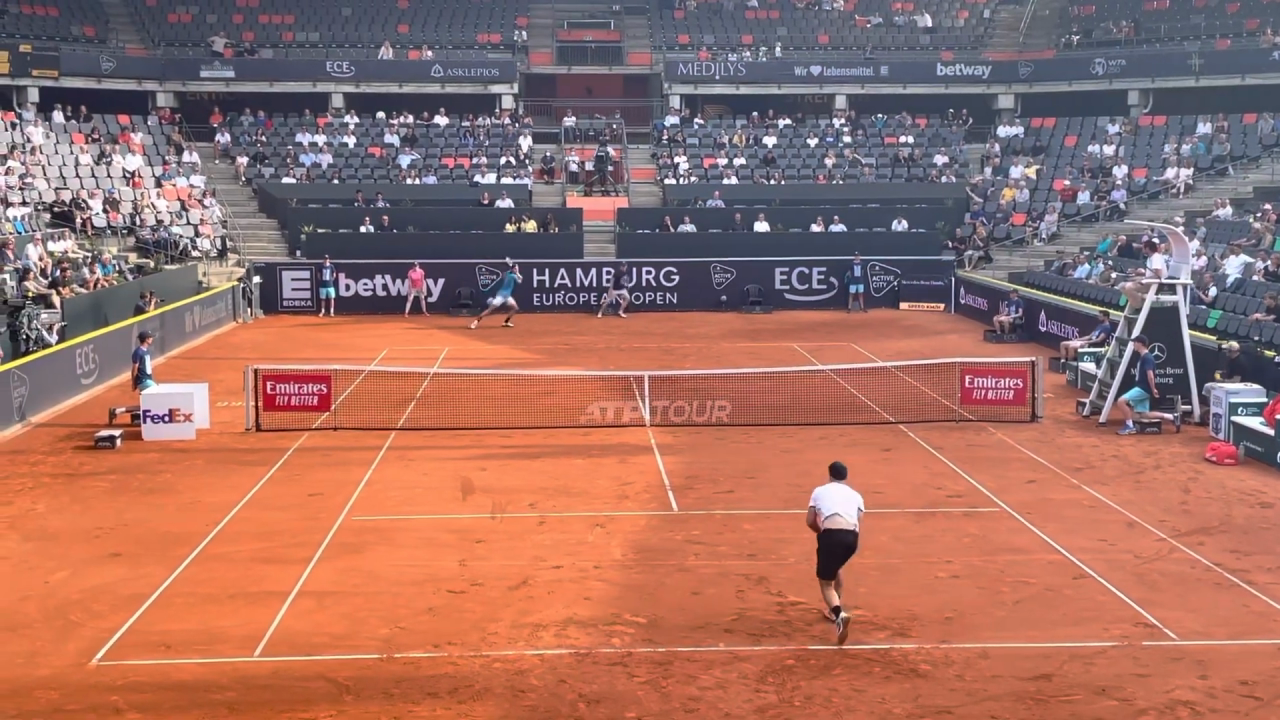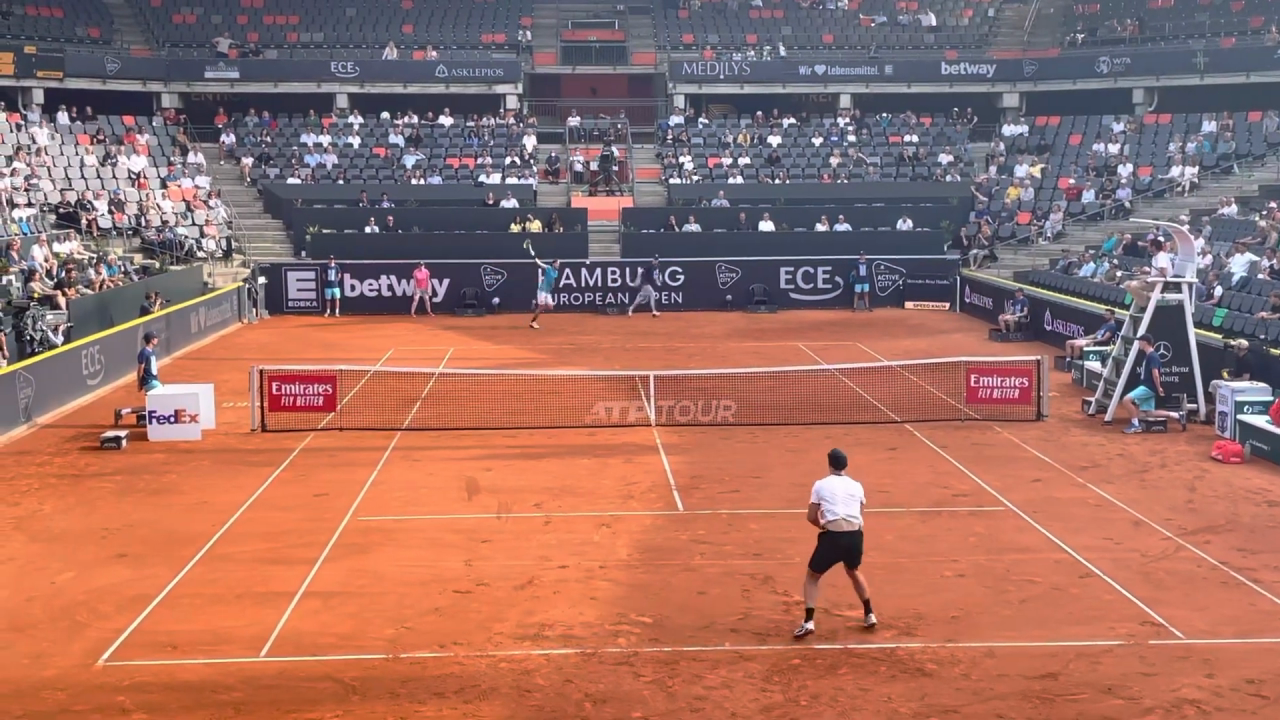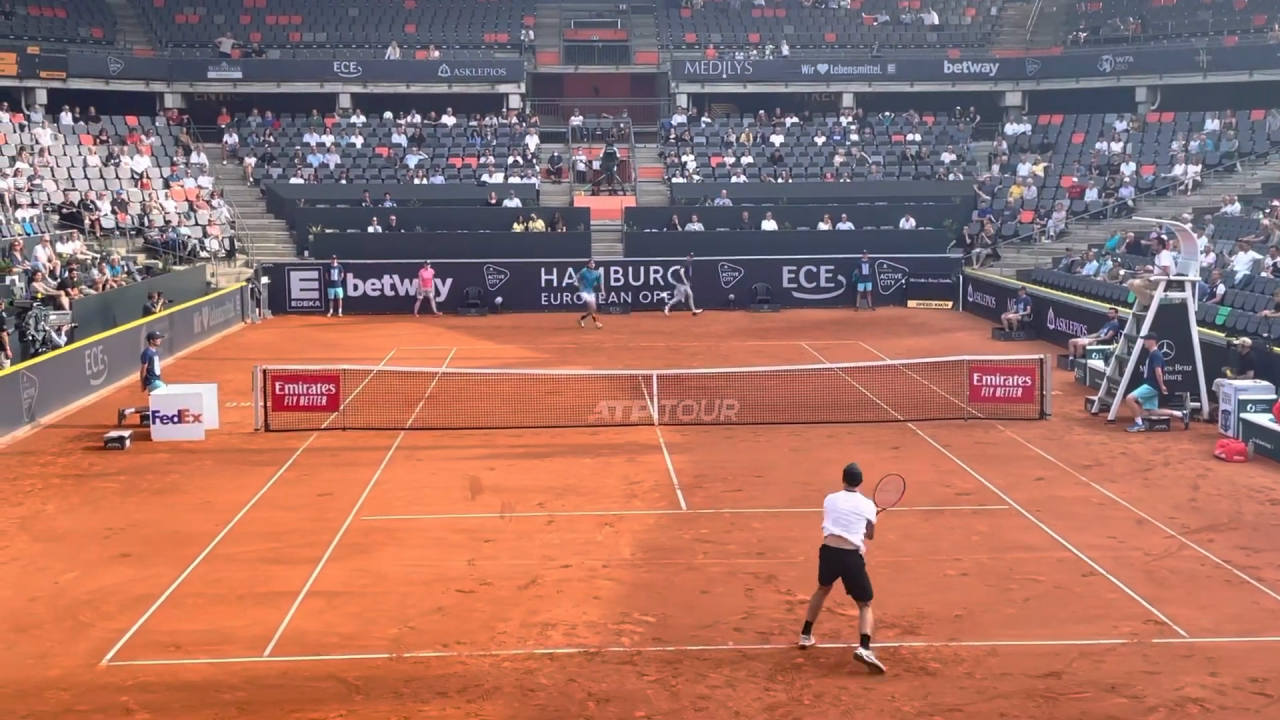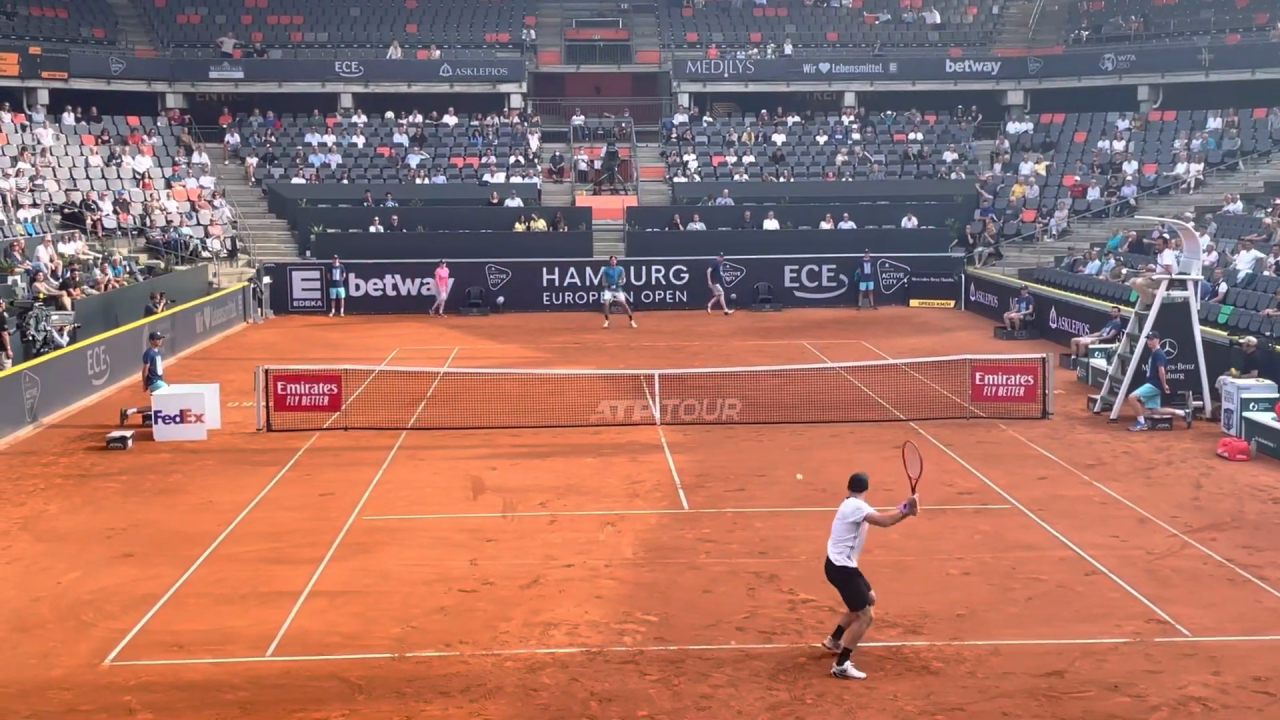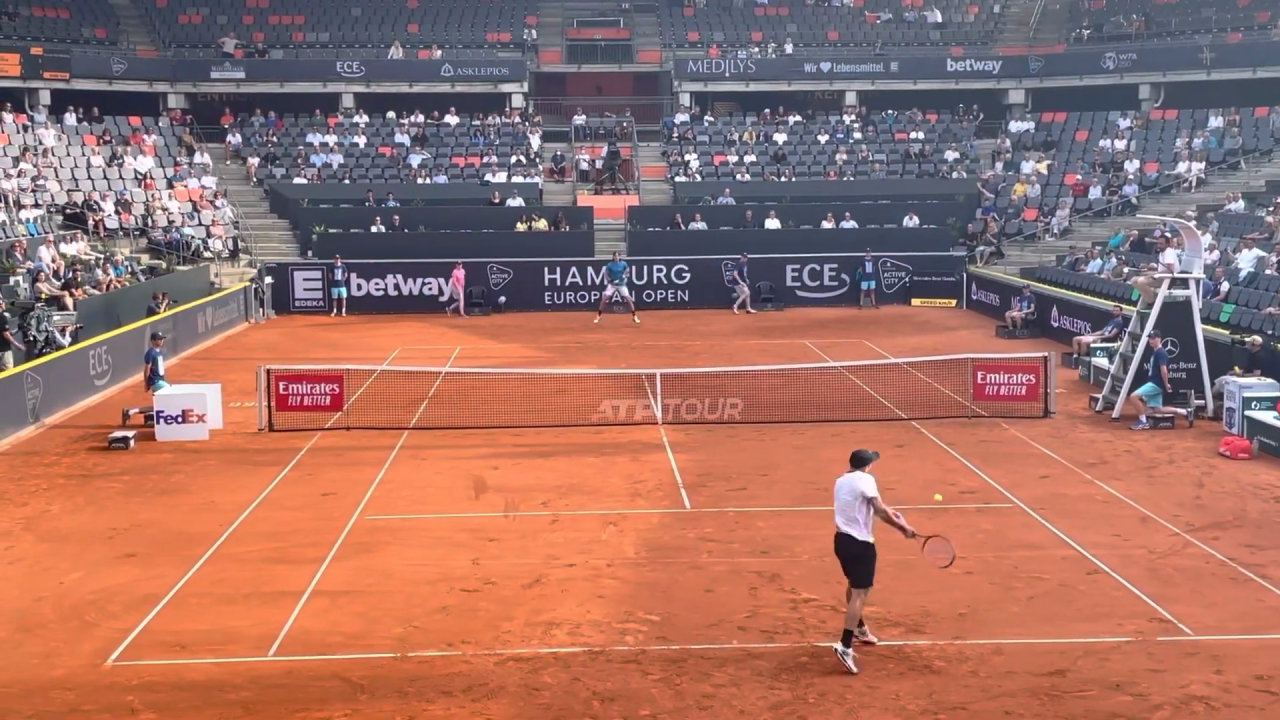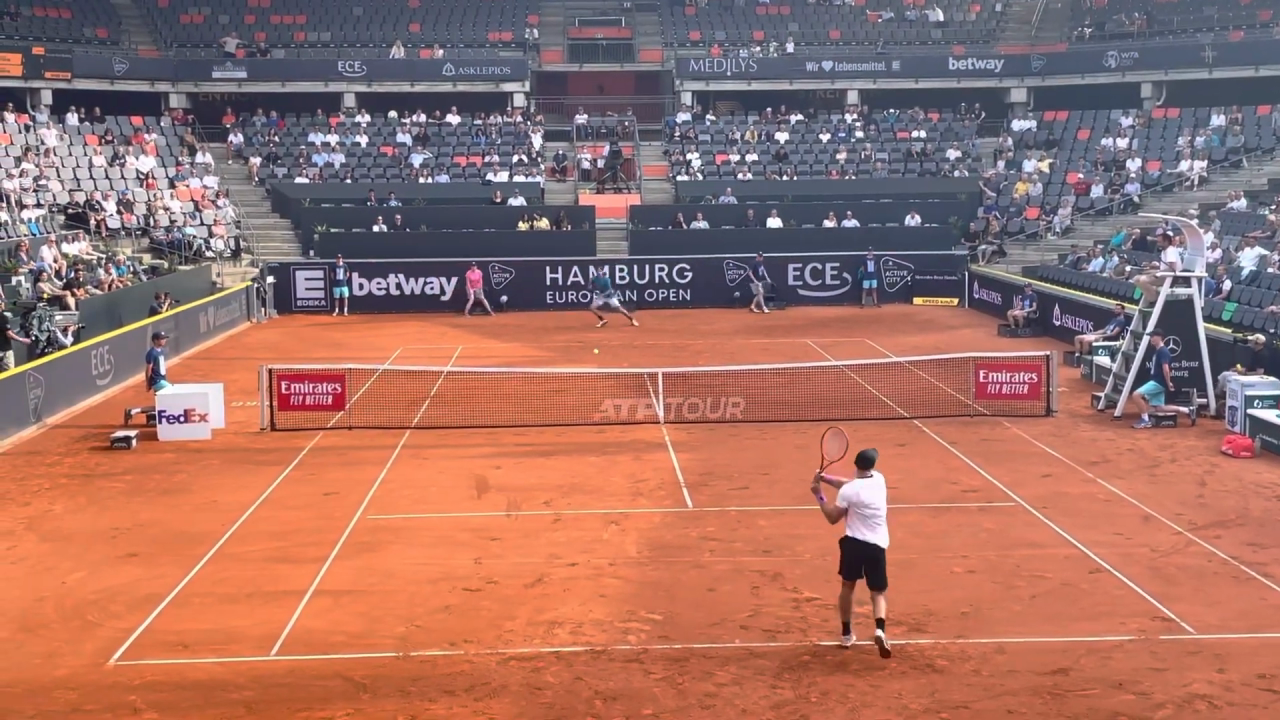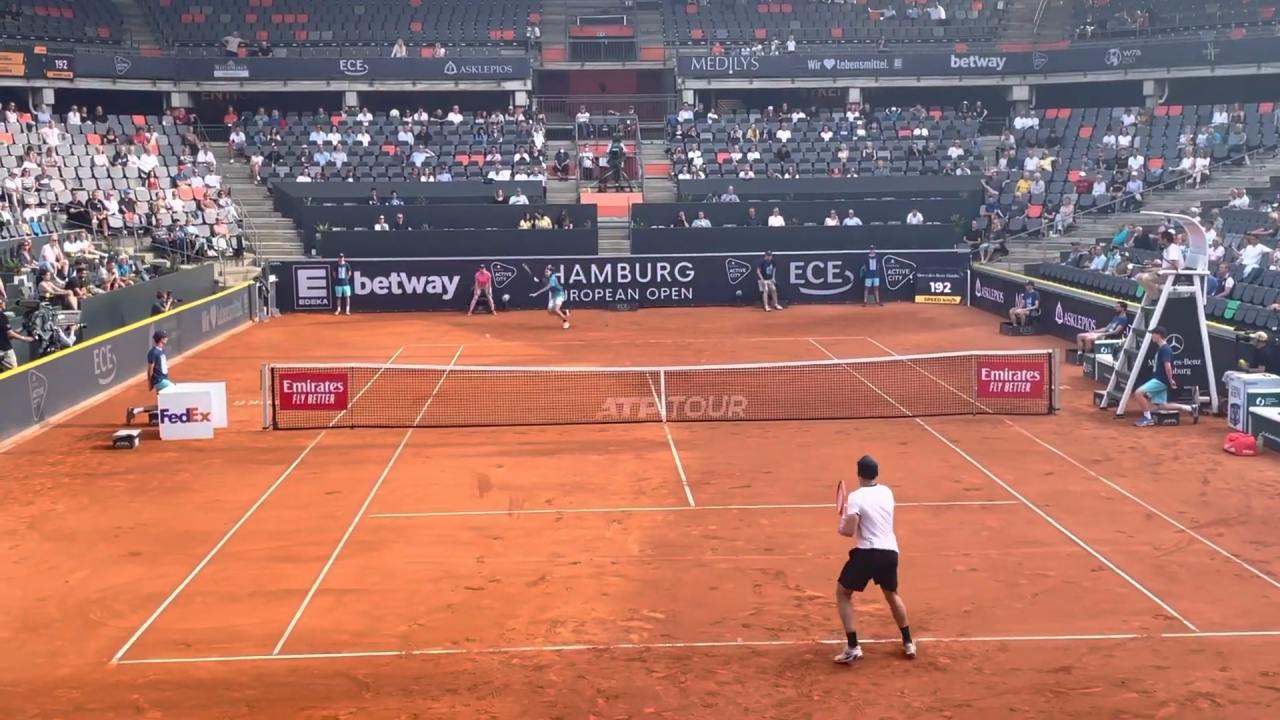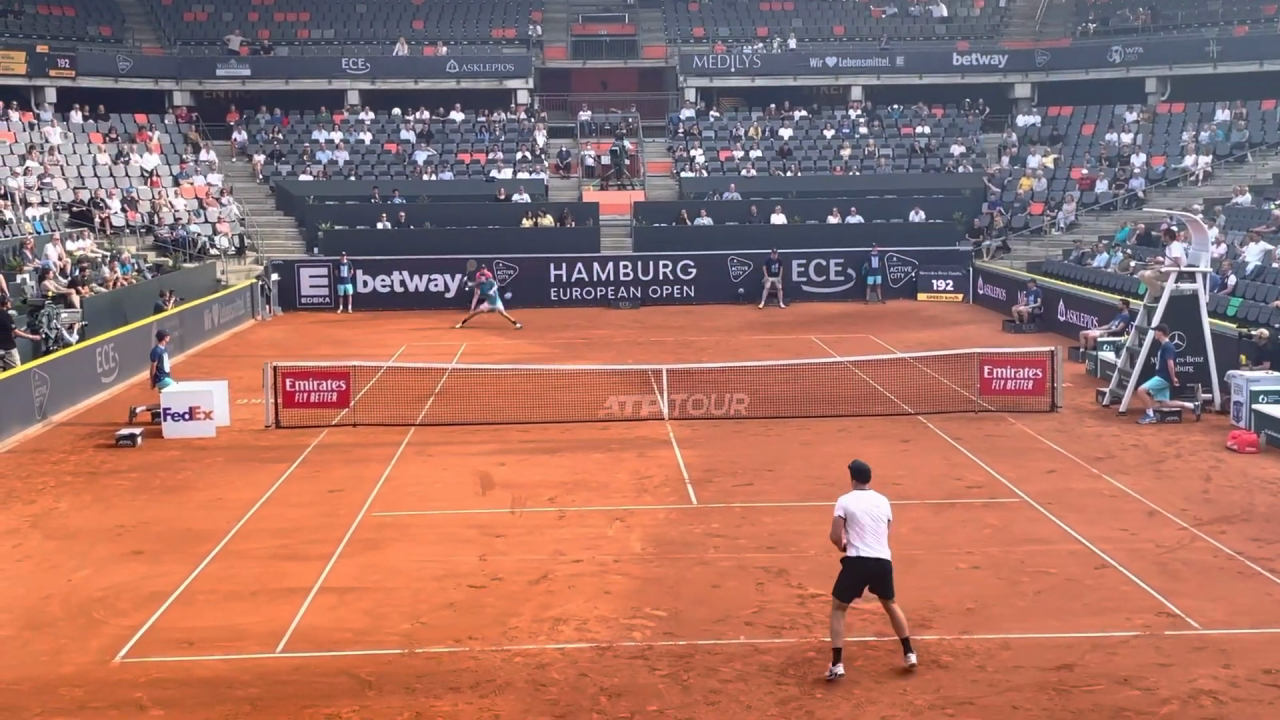
dt=0.4s
person 1, frame 1
left shoulder: (820, 491)
right shoulder: (855, 495)
left elbow: (810, 521)
left hip: (831, 535)
right hip: (851, 536)
left knee: (826, 585)
right knee: (834, 567)
left ankle: (840, 615)
right ankle: (836, 611)
person 1, frame 2
left shoulder: (821, 485)
right shoulder: (857, 486)
left elbow: (811, 517)
left hip: (833, 536)
right hip: (855, 536)
left knee: (812, 577)
right knee: (854, 572)
left ankle: (808, 622)
right ankle: (869, 615)
person 1, frame 3
left shoulder: (830, 500)
right shoulder: (868, 505)
right elbow: (870, 535)
left hip: (829, 552)
right hip: (852, 556)
left knee: (822, 590)
right knee: (865, 606)
left ankle: (806, 636)
right ankle: (865, 649)
person 1, frame 4
left shoulder: (851, 505)
right shoulder: (856, 506)
left elbow: (881, 520)
right elbow: (883, 521)
left wrist: (904, 509)
right wrist: (906, 508)
left hip: (839, 565)
right hip: (842, 568)
left knee: (869, 599)
right knee: (866, 616)
left ankle: (835, 640)
right ankle: (841, 664)
person 1, frame 5
left shoulder: (841, 482)
right shoulder: (865, 480)
right elbow: (880, 510)
left wrist: (892, 516)
right wrist: (903, 527)
left hip: (842, 540)
right hip: (859, 543)
left knee: (854, 586)
right knee: (859, 595)
left ankle: (859, 628)
right ankle: (845, 647)
person 1, frame 6
left shoulder: (848, 491)
right shoulder: (879, 479)
left elbow: (833, 518)
left wrist: (819, 495)
right wrist: (826, 478)
left hip: (852, 543)
right hip: (877, 547)
left knee: (847, 586)
right knee: (878, 594)
left ankle: (846, 634)
right ankle: (880, 630)
person 1, frame 7
left shoulder: (856, 497)
right shoulder: (887, 492)
left elbow: (849, 531)
left wrist: (842, 527)
left hip: (867, 553)
right hip: (890, 553)
left knee: (843, 594)
right knee: (891, 595)
left ankle: (852, 647)
right ankle: (908, 643)
person 1, frame 8
left shoulder: (845, 501)
right shoulder: (883, 501)
left elbow: (834, 536)
left wrist: (843, 546)
left hip: (857, 562)
right hip: (883, 561)
left knee: (838, 609)
right knee: (890, 605)
left ankle: (837, 664)
right ankle: (909, 653)
